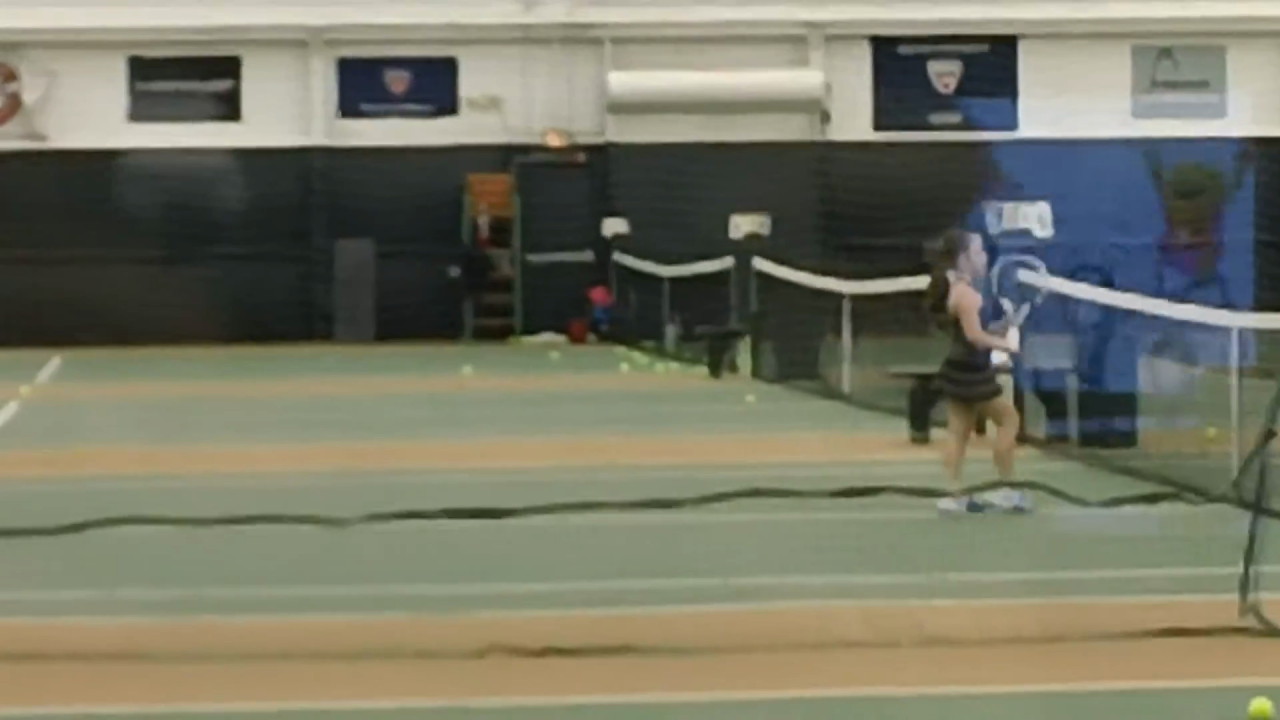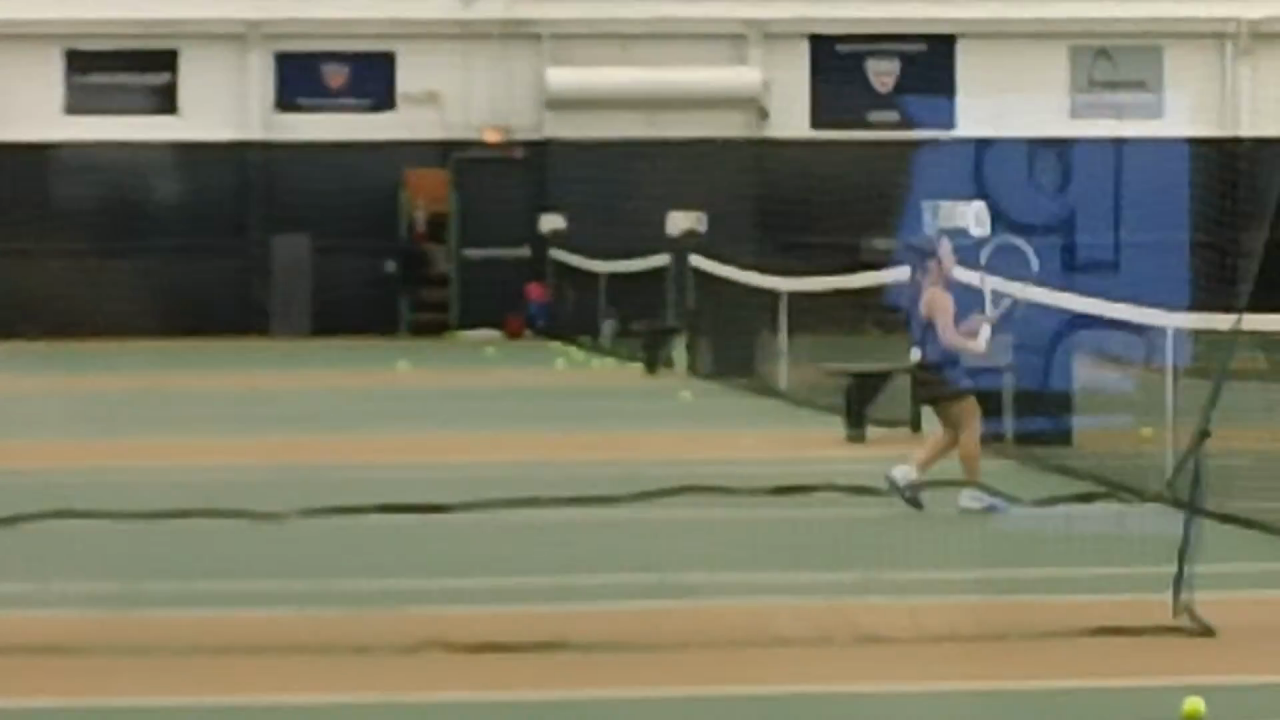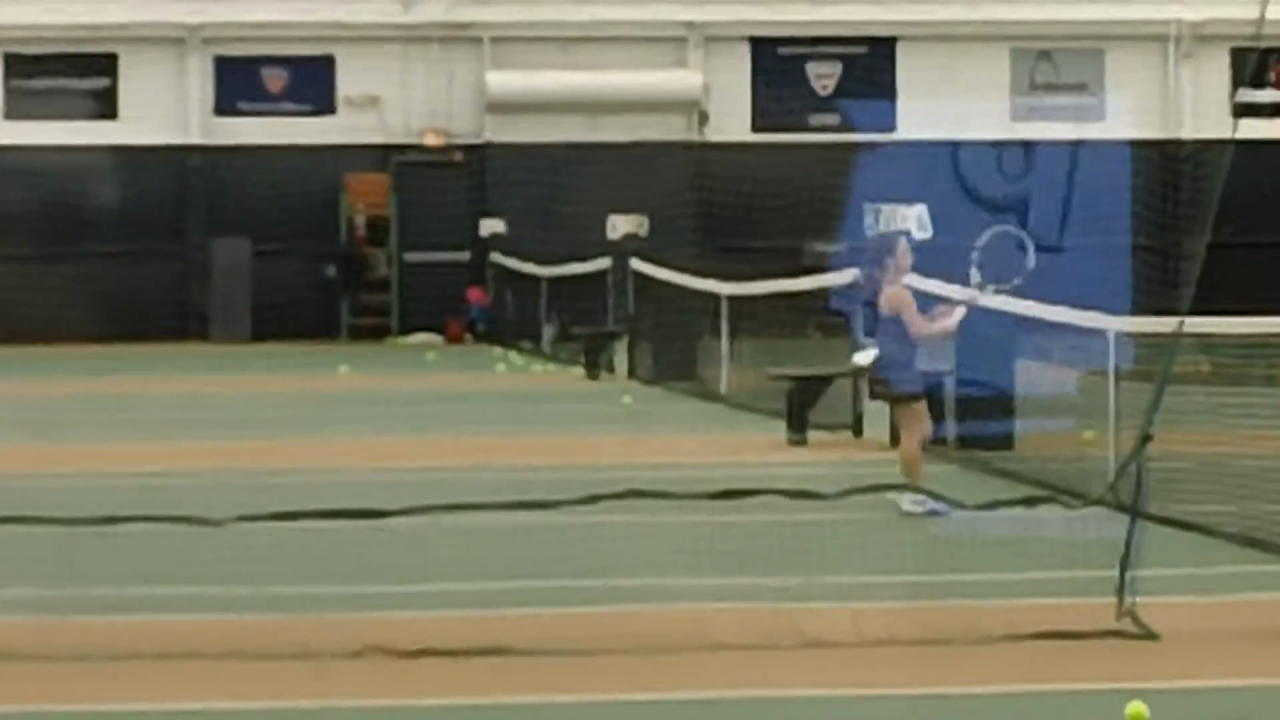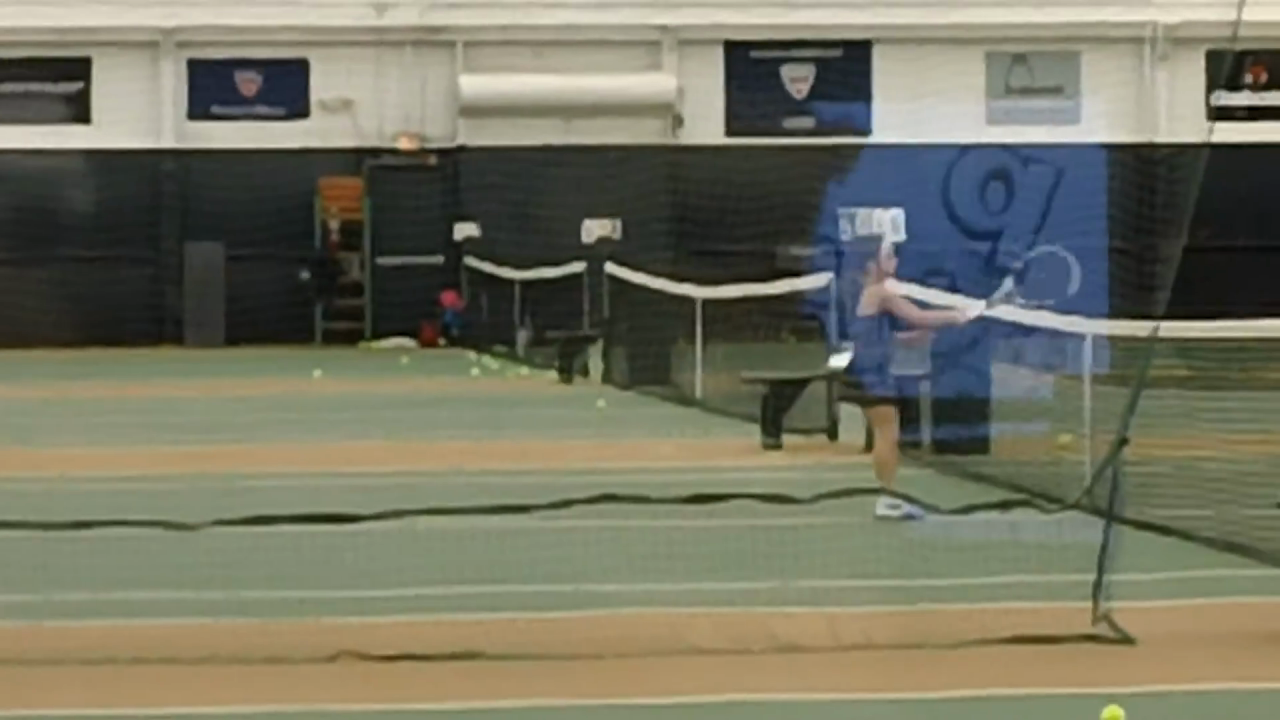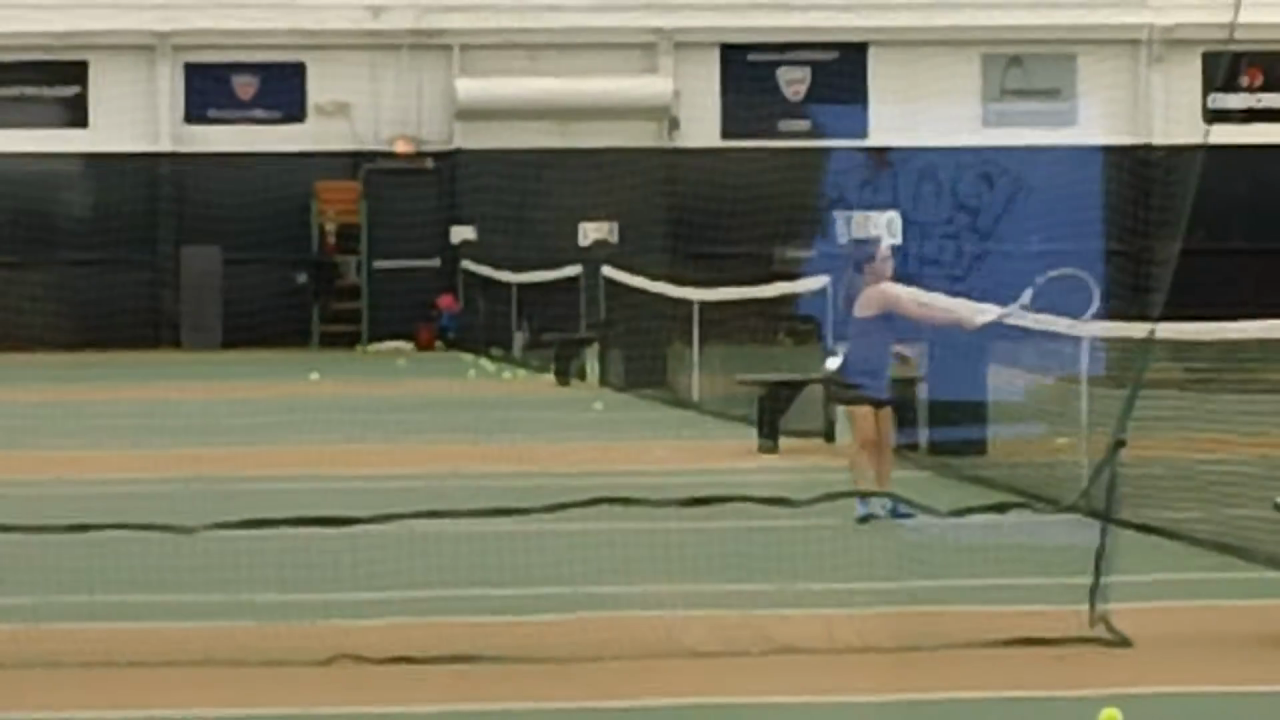
dt=0.2s
person 1, frame 1
left shoulder: (955, 290)
right shoulder: (965, 292)
right elbow: (974, 334)
left wrist: (996, 332)
right wrist: (1005, 344)
left hip: (960, 370)
right hip: (970, 372)
left knee: (959, 433)
right knee: (1009, 421)
left ankle: (954, 495)
right ankle: (1004, 490)
person 1, frame 2
left shoulder: (928, 294)
right shoulder: (938, 296)
right elbow: (947, 339)
left wrist: (970, 326)
right wrist: (977, 343)
left hip: (937, 372)
right hip: (942, 374)
left knee: (952, 433)
right knee: (971, 429)
left ankle: (907, 474)
right ankle: (972, 492)
person 1, frame 3
left shoulder: (889, 291)
right shoulder: (898, 293)
right elbow: (919, 330)
left wrist: (935, 316)
right wrist: (950, 323)
left hip: (897, 371)
right hip: (896, 372)
left knee: (921, 430)
right knee: (914, 432)
left ankle: (909, 489)
right ankle: (913, 496)
person 1, frame 4
left shoulder: (875, 294)
right shoulder: (880, 293)
right elbow: (919, 316)
left wrist: (917, 333)
right wrist: (956, 317)
left hip: (875, 375)
right hip: (869, 376)
left knee: (888, 437)
right knee: (886, 436)
left ankle: (889, 497)
right ankle: (887, 500)
person 1, frame 5
left shoulder: (882, 292)
right shoulder: (878, 293)
right elbow: (921, 314)
right wrist: (962, 318)
left hip: (874, 377)
right hip: (857, 379)
left knee: (885, 439)
right knee: (865, 437)
left ankle: (883, 499)
right ankle: (864, 500)
